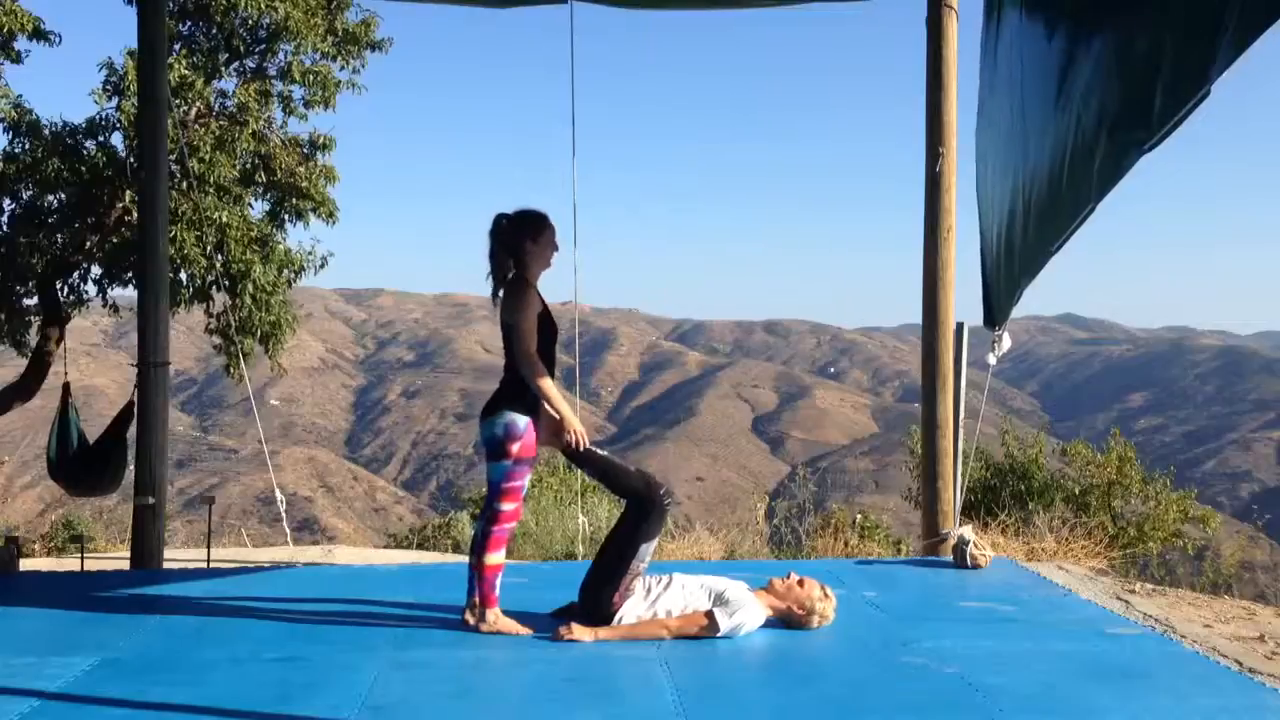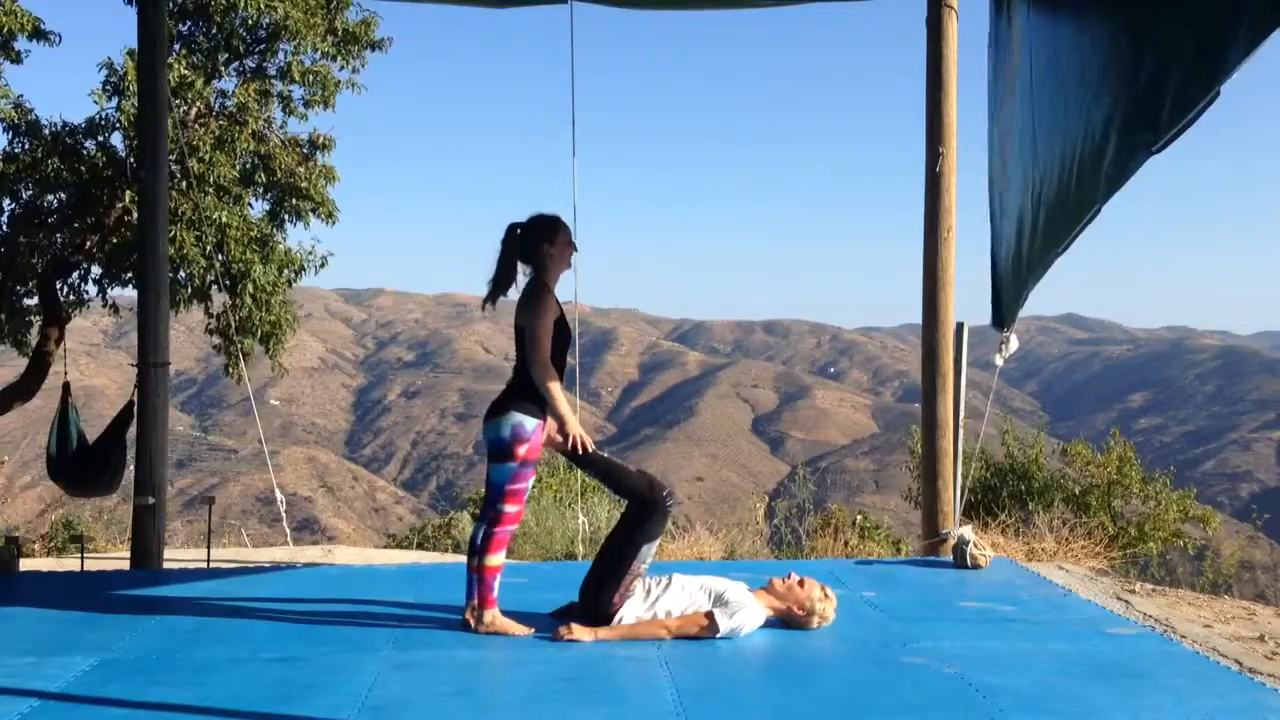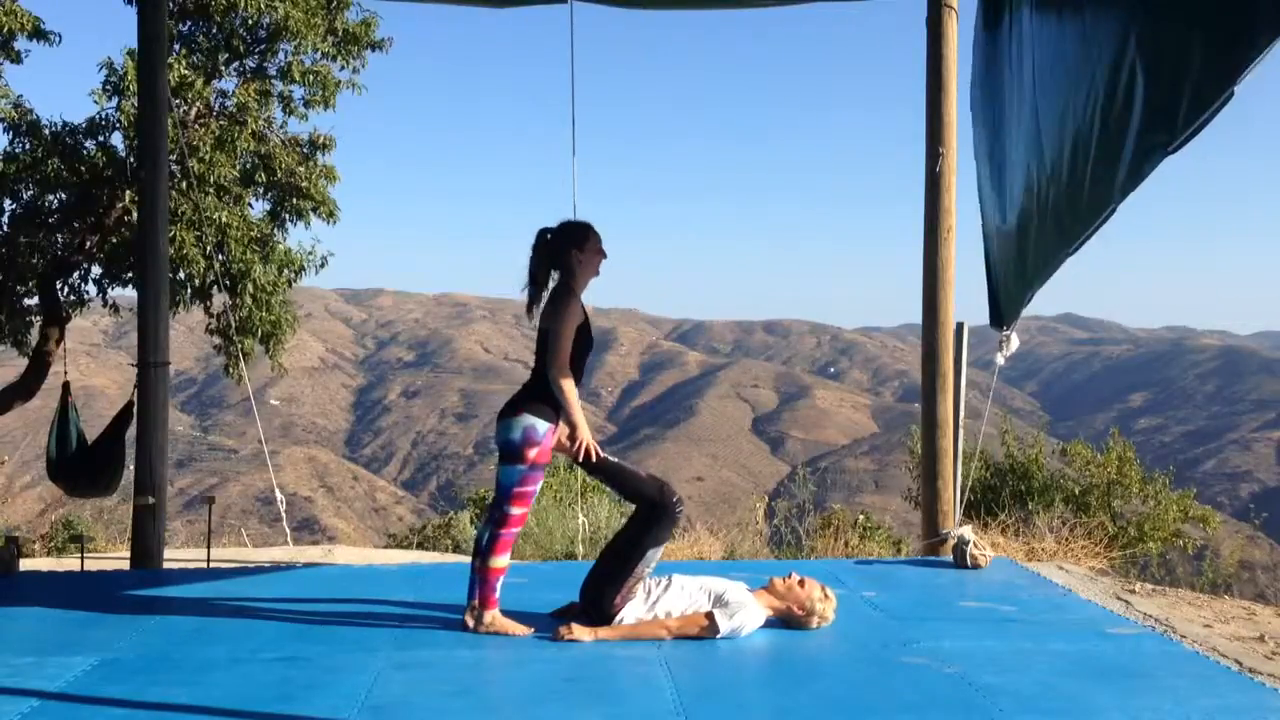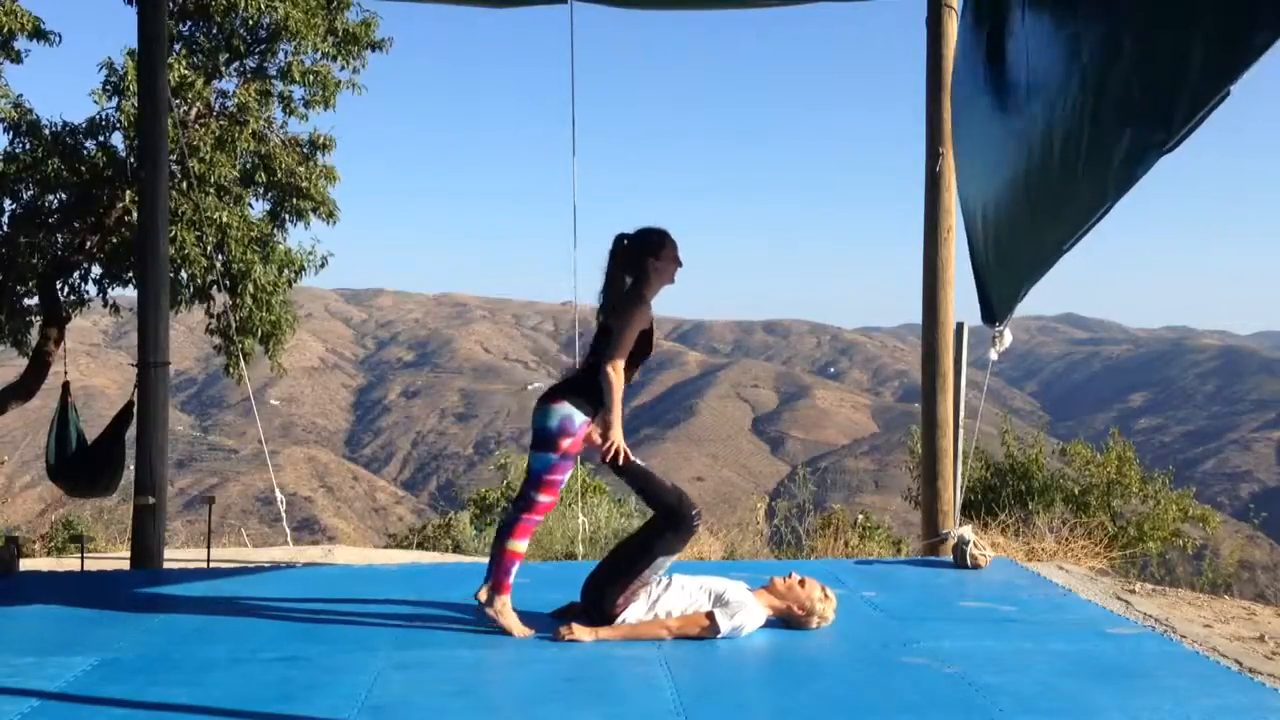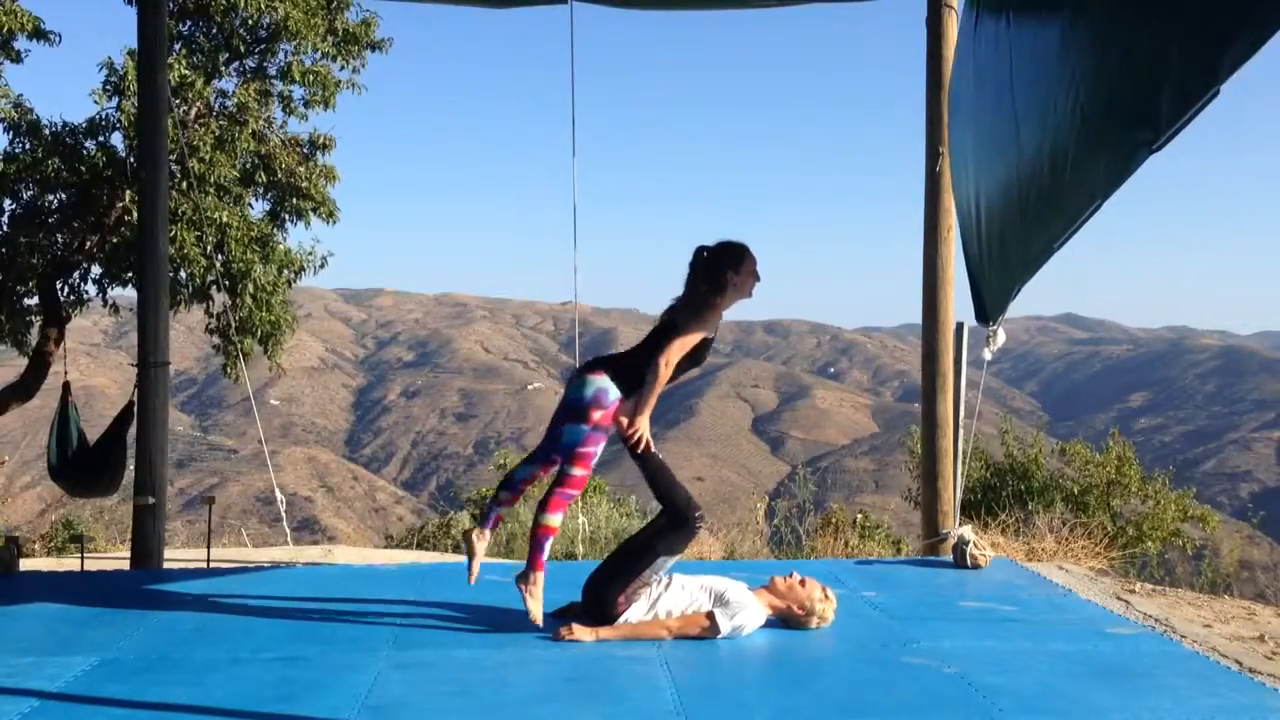
dt=0.4s
person 1, frame 1
left shoulder: (518, 290)
right shoulder: (523, 291)
right elbow: (528, 360)
left wrist: (555, 412)
right wrist: (564, 412)
left hip: (509, 412)
right hip: (514, 415)
left knee: (496, 512)
right knee: (504, 514)
left ankle: (477, 604)
right ankle: (489, 612)
person 1, frame 2
left shoulder: (539, 295)
right shoulder: (542, 296)
right elbow: (540, 365)
left wrist: (551, 419)
right wrist: (568, 418)
left hip: (514, 414)
right hip: (519, 418)
left knee: (494, 514)
right knee: (505, 517)
left ankle: (475, 606)
right ankle: (487, 613)
person 1, frame 3
left shoulder: (561, 298)
right shoulder: (569, 302)
right elbow: (558, 370)
left wrist: (560, 422)
right wrist: (579, 425)
left hip: (524, 419)
right hip: (528, 422)
left knee: (504, 513)
right knee: (511, 518)
left ankle: (478, 607)
right ankle: (488, 614)
person 1, frame 4
left shoulder: (627, 300)
right shoulder: (638, 306)
right elbow: (612, 367)
left wrist: (600, 419)
right wrist: (615, 426)
left hip: (563, 406)
right hip: (568, 412)
left knee: (529, 501)
right knee: (536, 505)
left ankle: (492, 589)
right ankle: (499, 599)
person 1, frame 5
left shoulder: (696, 305)
right shoulder: (710, 314)
right elbow: (664, 361)
left wrist: (631, 405)
right wrist: (643, 415)
left hip: (596, 378)
right hip: (603, 390)
left knee: (543, 459)
right knee: (569, 482)
left ankle: (483, 531)
right ankle: (534, 575)
person 2, frame 1
left shoulder: (746, 614)
right shoulder: (746, 598)
left elbow: (671, 627)
left wrist: (595, 632)
left hip: (613, 606)
right hip: (616, 601)
left knee: (653, 497)
person 2, frame 2
left shoulder: (746, 615)
right shoulder: (744, 597)
left elbow: (670, 628)
left wrist: (595, 633)
left hip: (613, 608)
right hip: (614, 602)
left knee: (655, 497)
person 2, frame 3
left shoulder: (746, 616)
right shoulder: (744, 596)
left elbow: (671, 628)
left wrist: (595, 634)
left hip: (614, 607)
right hip: (615, 601)
left knee: (664, 503)
person 2, frame 4
left shoulder: (746, 616)
right shoulder: (744, 597)
left elbow: (671, 628)
left wrist: (596, 633)
left hip: (615, 606)
right hip: (614, 602)
left knee: (683, 516)
person 2, frame 5
left shoulder: (746, 615)
right shoulder: (744, 598)
left elbow: (671, 628)
left wrist: (596, 633)
left hip: (615, 605)
right hip: (615, 600)
left knee: (686, 517)
